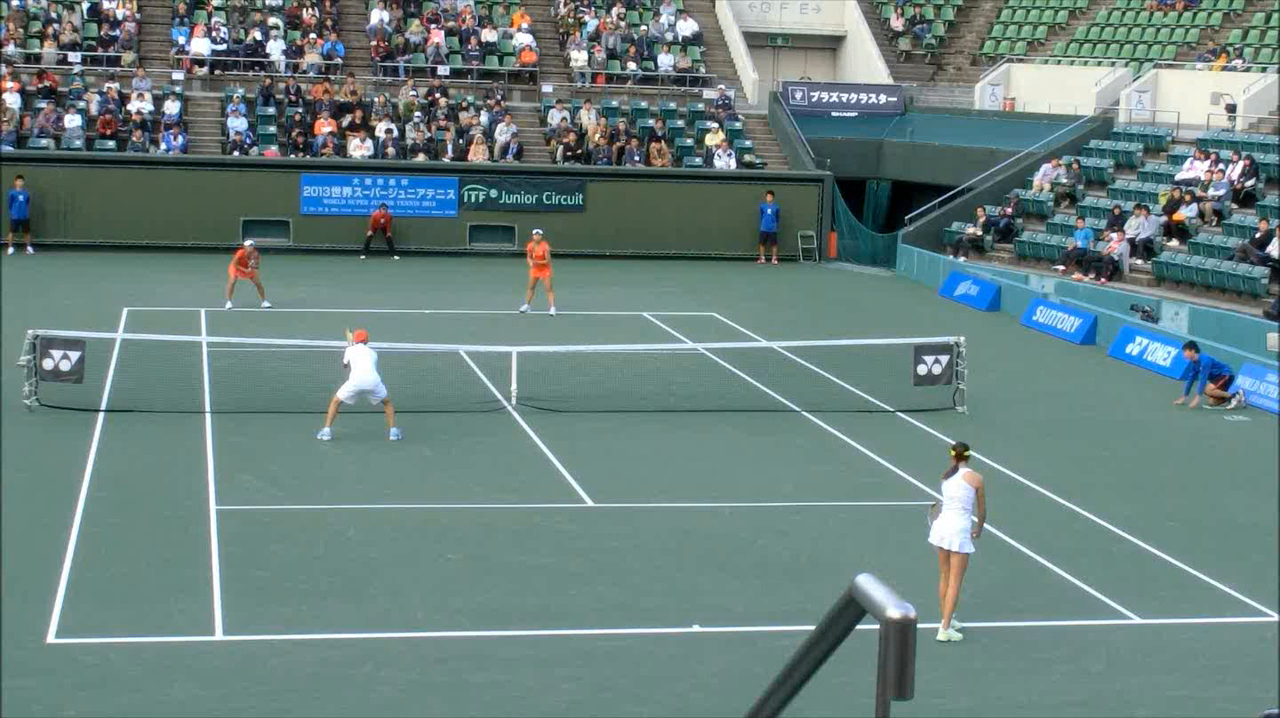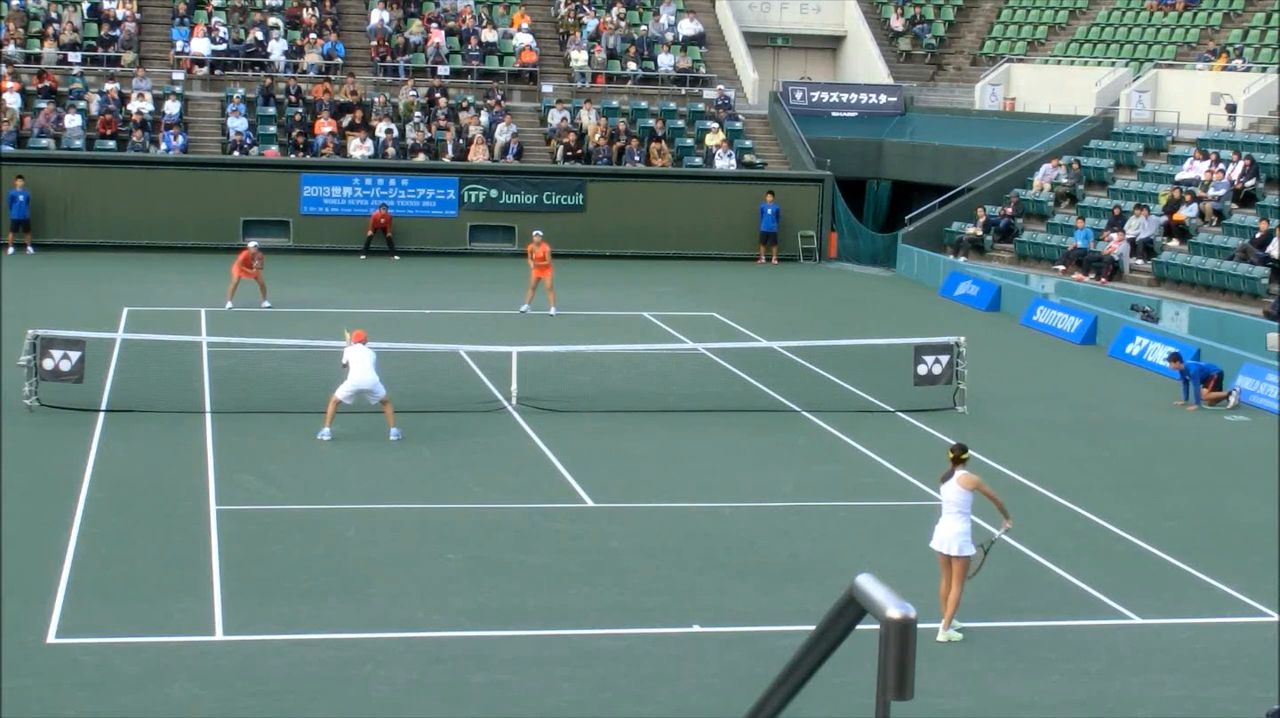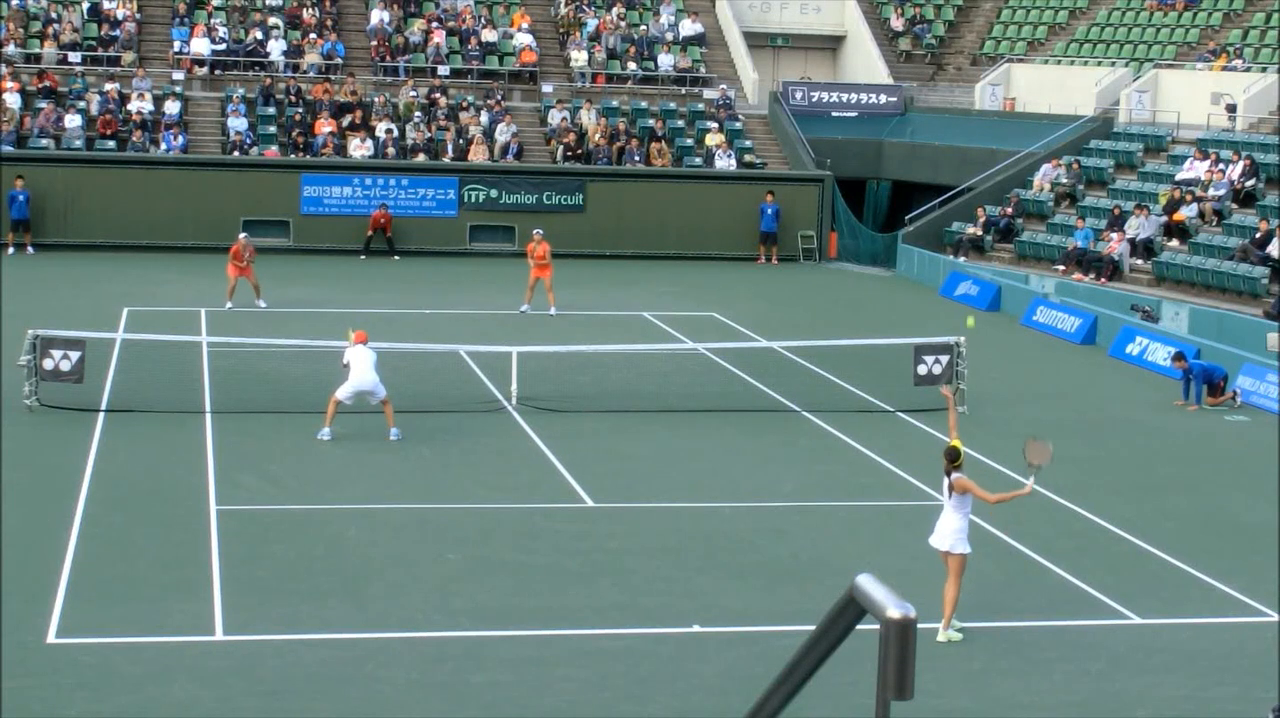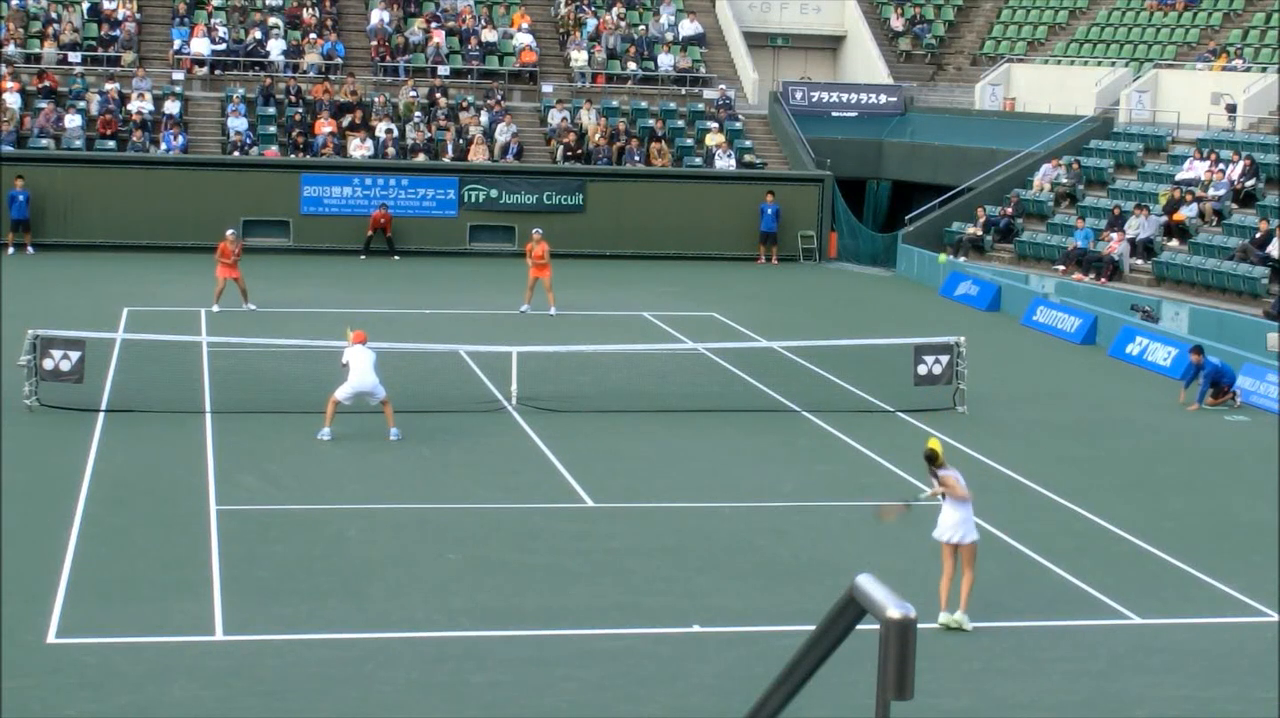
dt=0.7s
person 1, frame 1
left shoulder: (946, 476)
right shoulder: (976, 478)
right elbow: (981, 509)
right wrist: (979, 528)
left hip: (942, 528)
right hip: (959, 532)
left knee: (945, 578)
right knee: (955, 582)
left ankle: (946, 619)
right ankle: (945, 629)
person 1, frame 2
left shoulder: (945, 479)
right shoulder: (971, 479)
right elbow: (995, 499)
right wrist: (1007, 518)
left hip: (942, 531)
right hip: (959, 535)
left knee: (946, 580)
right knee: (957, 585)
left ankle: (947, 620)
right ankle: (945, 630)
person 1, frame 3
left shoulder: (949, 471)
right shoulder: (961, 482)
left elbow: (953, 431)
right elbow: (992, 499)
left wrist: (951, 403)
right wrist: (1022, 491)
left hip: (943, 530)
right hip: (955, 534)
left knee: (951, 578)
right knee: (955, 582)
left ankle: (949, 620)
right ankle: (945, 630)
person 1, frame 4
left shoulder: (936, 472)
right shoulder: (948, 476)
right elbow: (964, 495)
left hip: (947, 523)
right hip: (961, 524)
left knee: (948, 571)
right knee: (968, 570)
left ankle: (944, 612)
right ankle: (961, 612)
